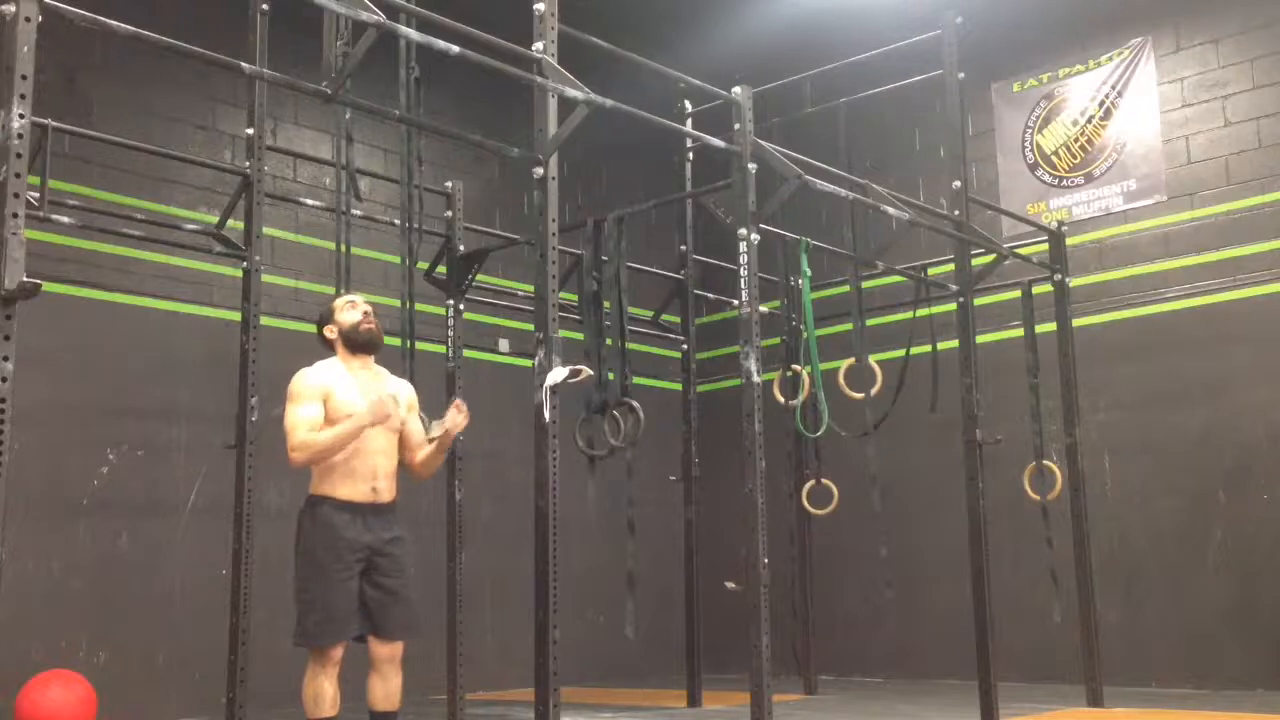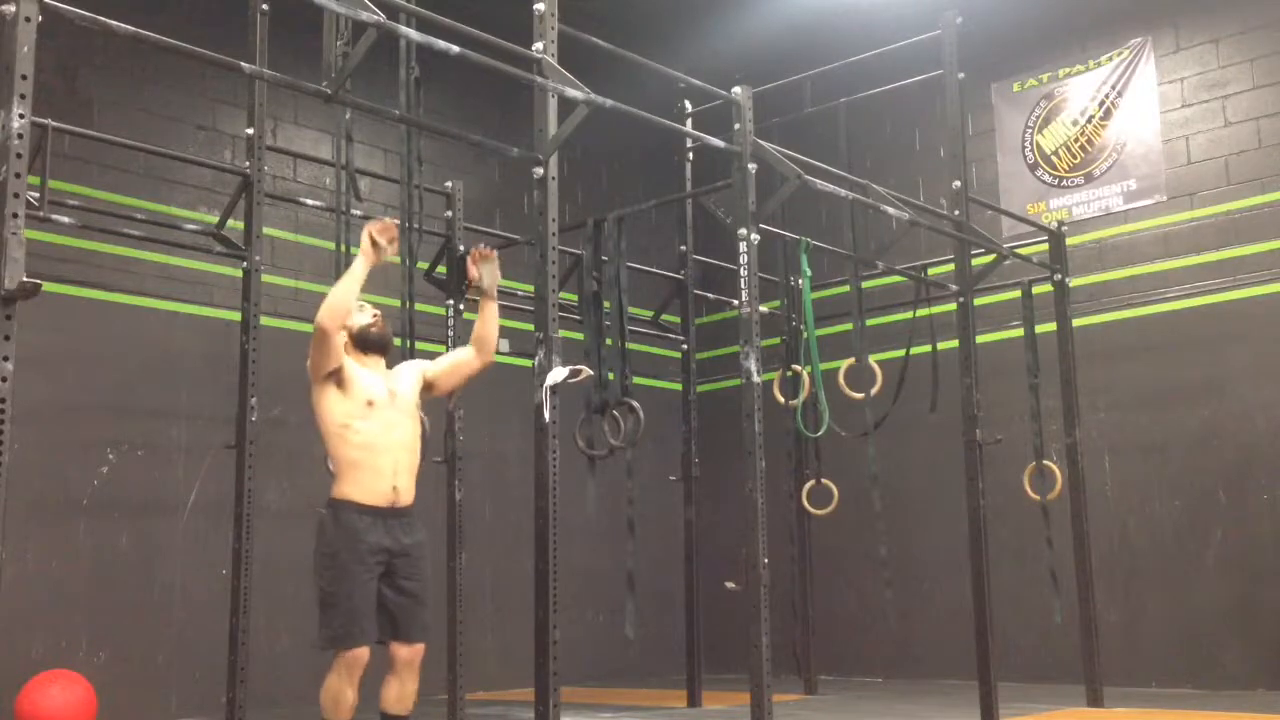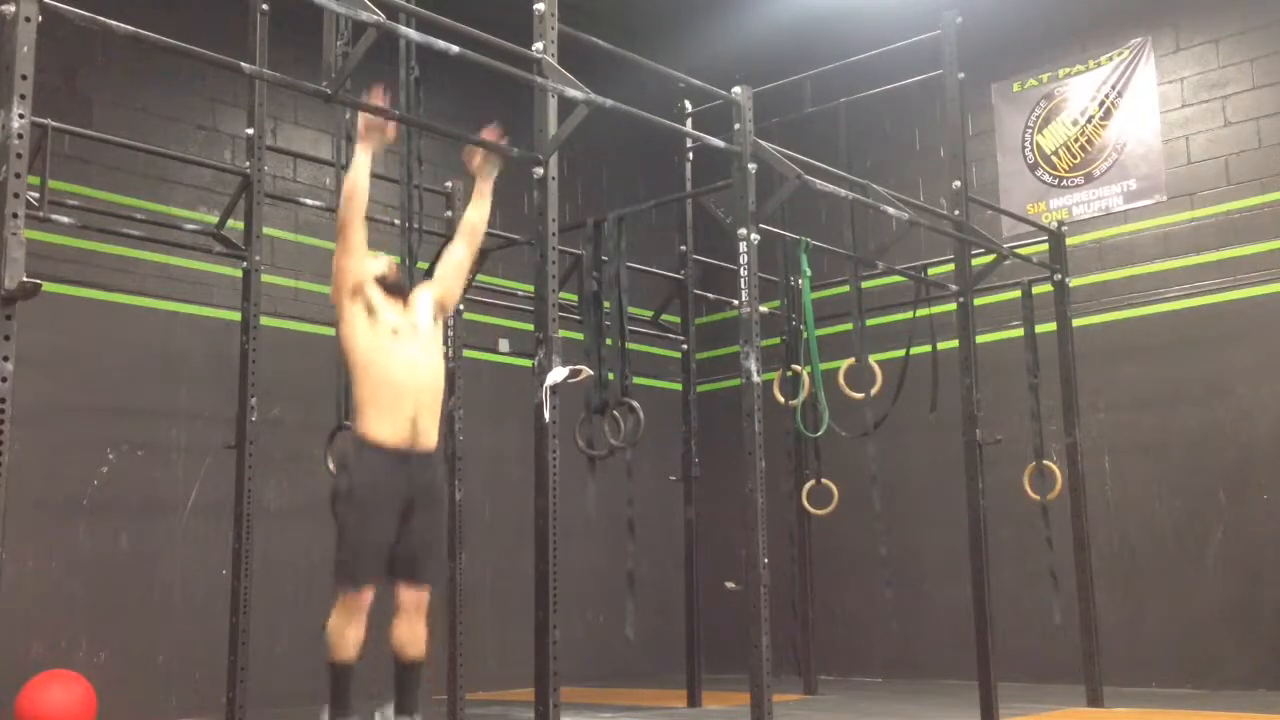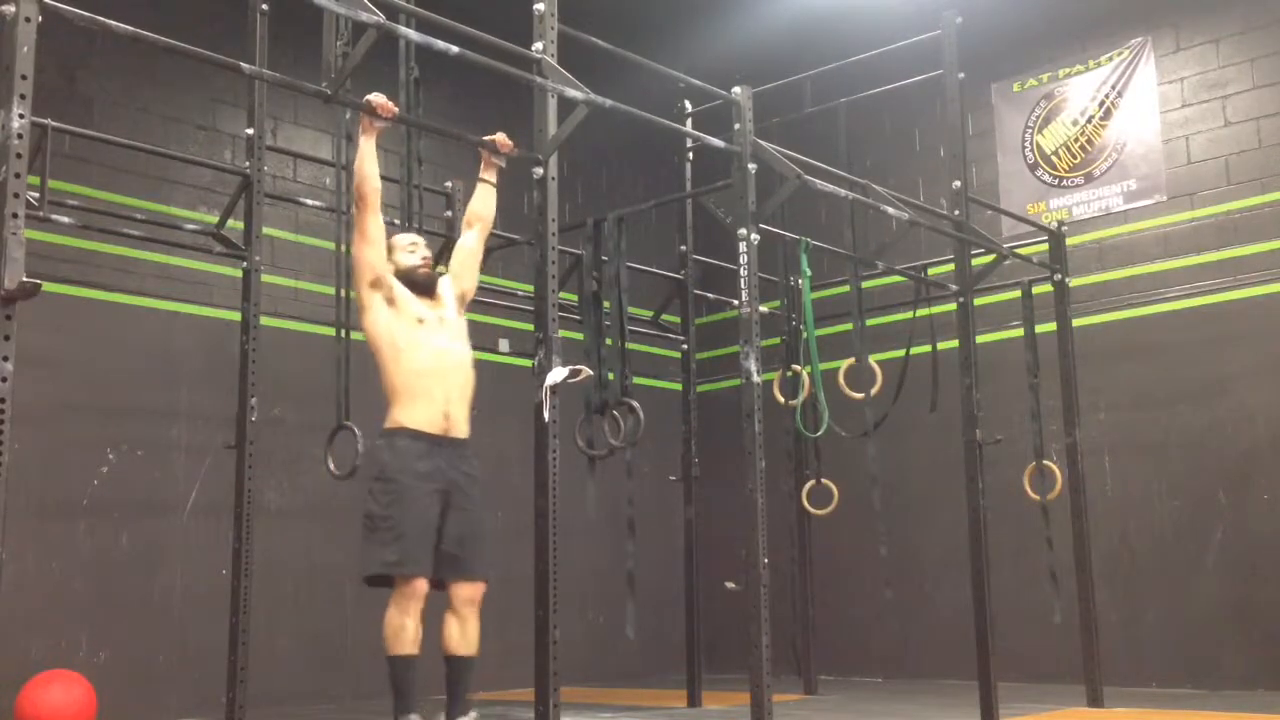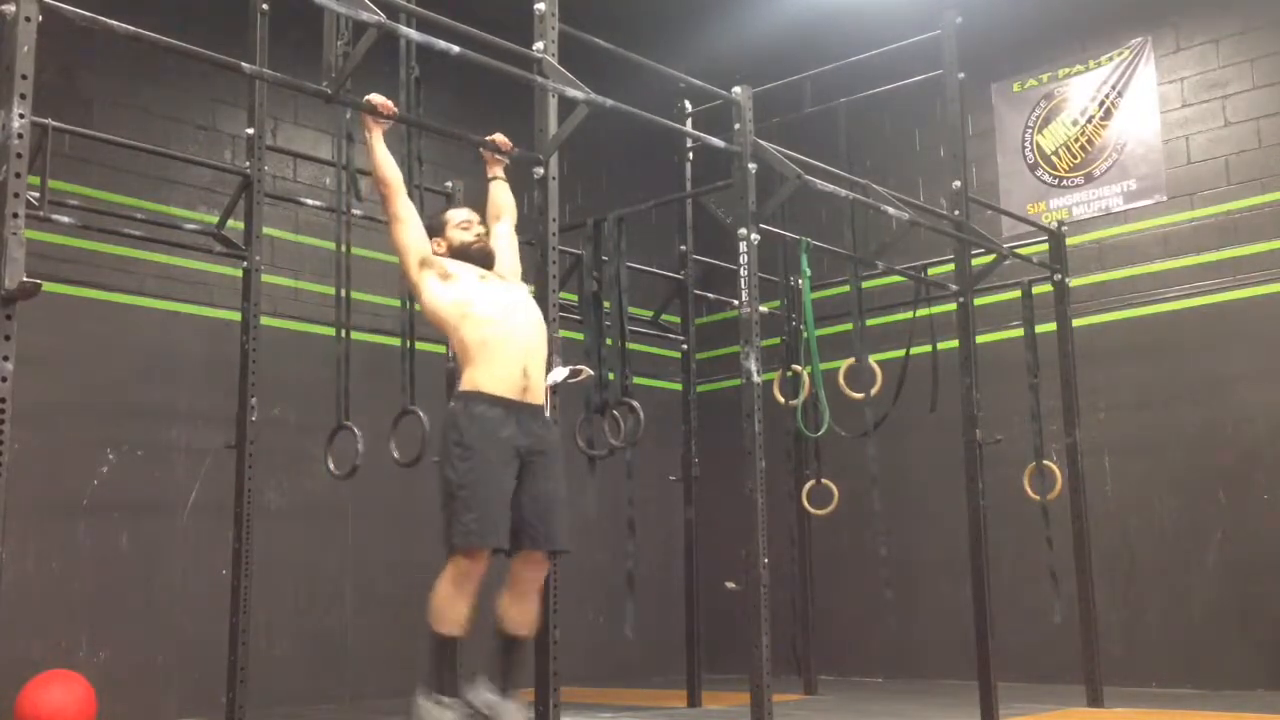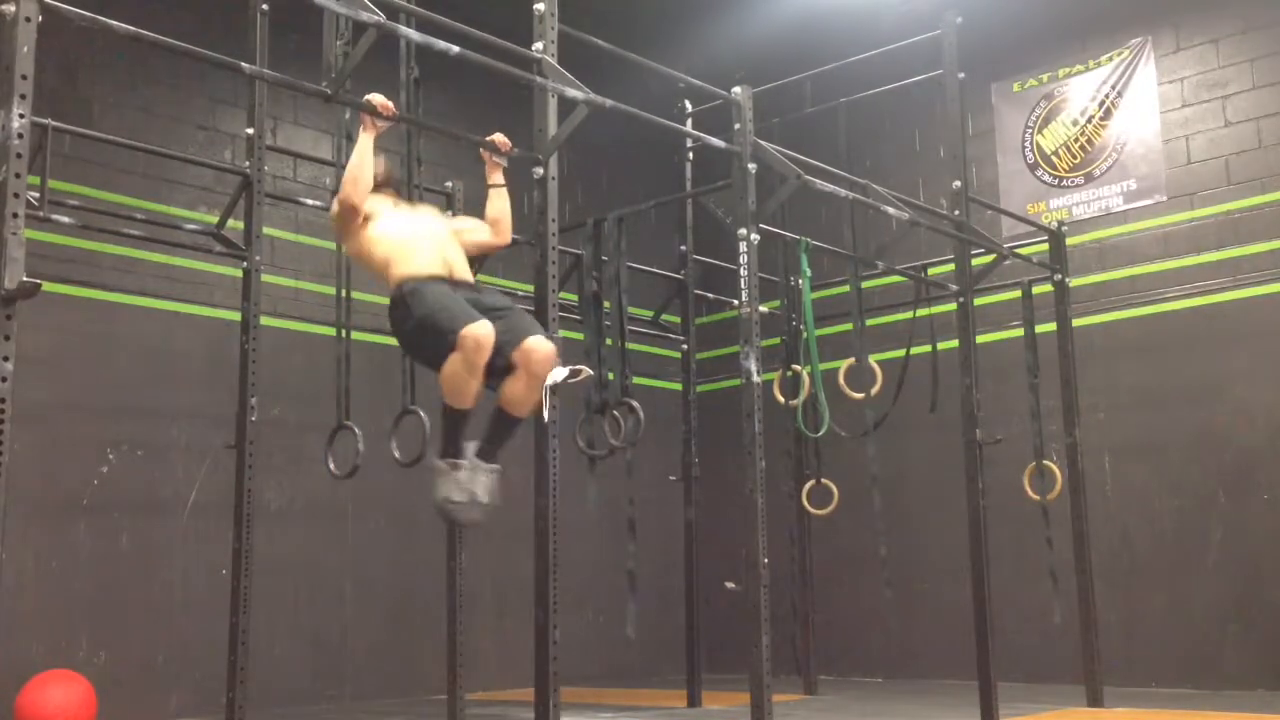
dt=0.5s
person 1, frame 1
left shoulder: (401, 389)
right shoulder: (313, 378)
left elbow: (421, 466)
right elbow: (298, 452)
left wrist: (444, 437)
right wrist: (363, 419)
left hip: (386, 525)
right hip: (331, 522)
left knee: (389, 649)
right knee: (328, 652)
person 1, frame 2
left shoulder: (413, 375)
right shoulder: (332, 372)
left elbow: (483, 353)
right elbow: (325, 323)
left wrist: (486, 289)
right wrist: (365, 258)
left hip: (405, 530)
right hip: (352, 527)
left knee: (408, 654)
right knee: (352, 655)
person 1, frame 3
left shoulder: (430, 304)
right shoulder: (358, 305)
left elbow: (468, 239)
right elbow: (349, 223)
left wrist: (483, 176)
right wrist: (364, 148)
left hip: (422, 469)
right hip: (372, 465)
left knee: (415, 595)
right knee: (356, 592)
person 1, frame 4
left shoulder: (451, 296)
right shoulder: (381, 295)
left elbow: (475, 229)
right elbow: (367, 209)
left wrist: (489, 170)
right wrist: (369, 133)
left hip: (459, 458)
right hip: (408, 454)
left knee: (467, 593)
right knee: (411, 588)
person 1, frame 5
left shoulder: (507, 275)
right shoulder: (425, 267)
left elbow: (506, 220)
right elbow: (395, 195)
left wrist: (495, 171)
right wrist: (375, 135)
left hip: (534, 426)
right hip: (477, 419)
left knee: (533, 566)
right knee: (470, 560)
person 1, frame 6
left shoulder: (429, 216)
right shoulder: (358, 220)
left elbow: (499, 234)
right elbow: (350, 198)
left wrist: (495, 172)
right wrist: (367, 133)
left hip: (470, 293)
right hip: (418, 296)
left knee: (540, 353)
right knee: (476, 336)
left ankle: (485, 456)
right ankle: (452, 459)
